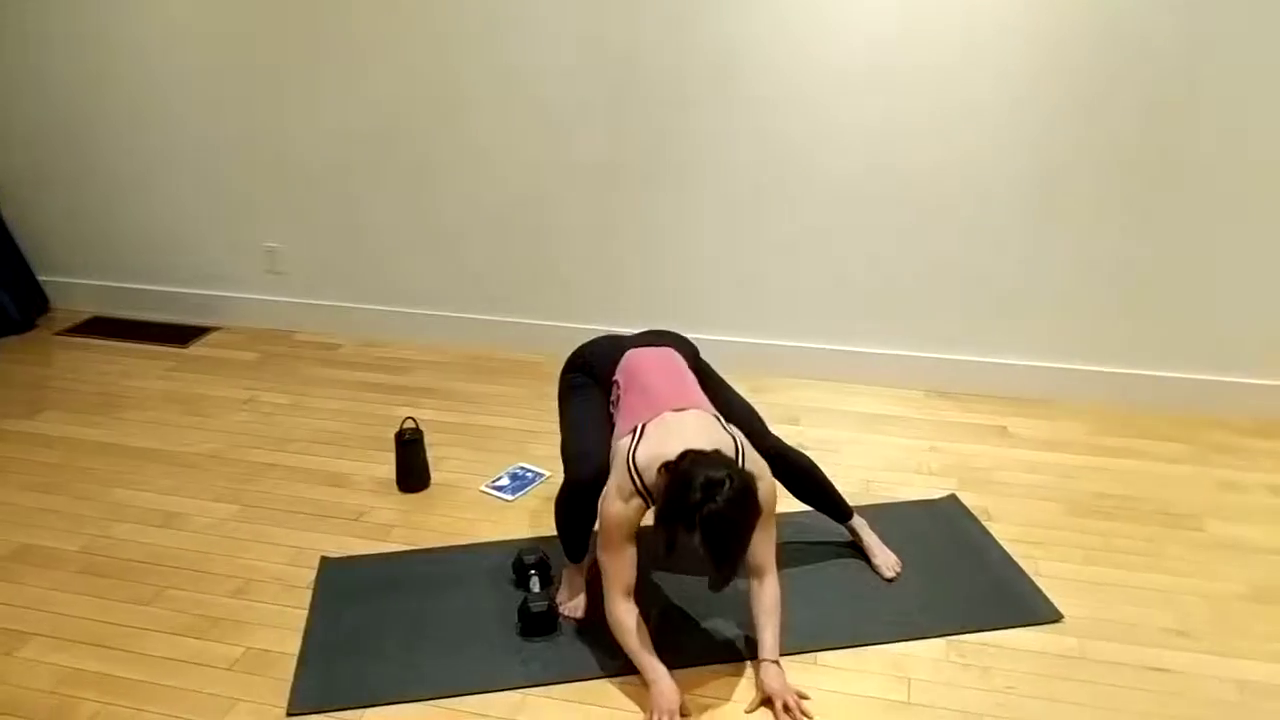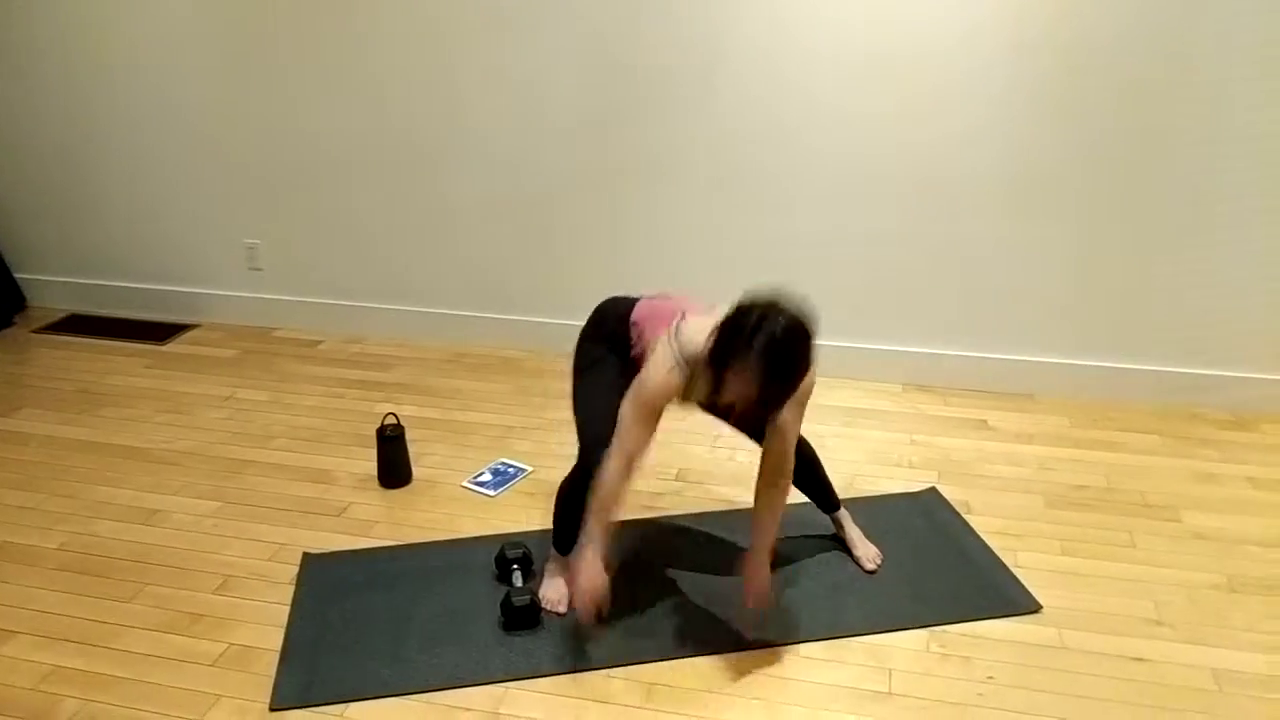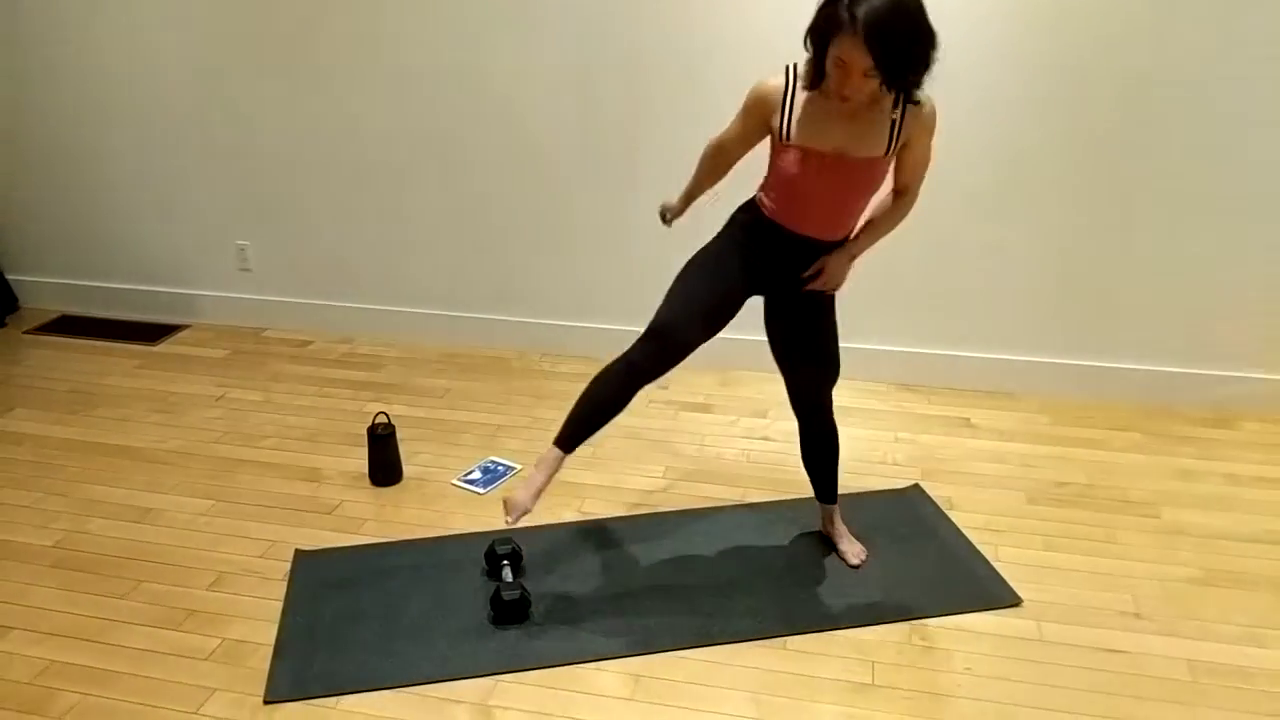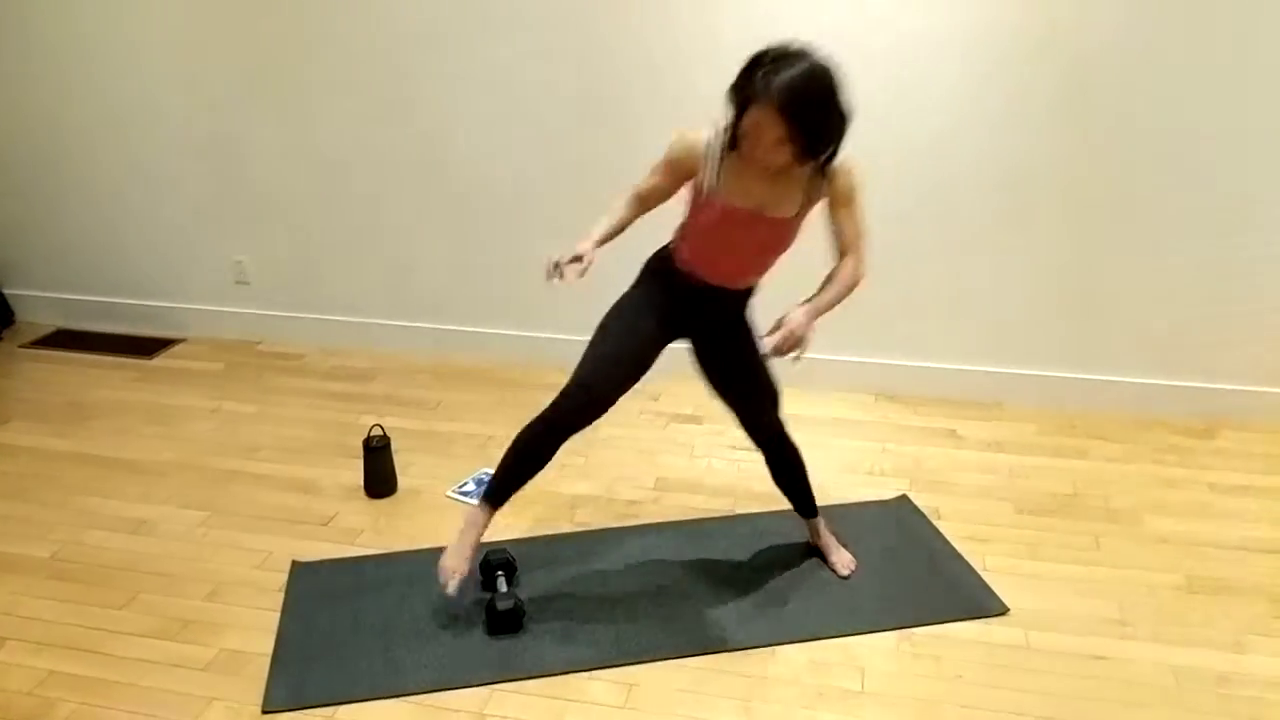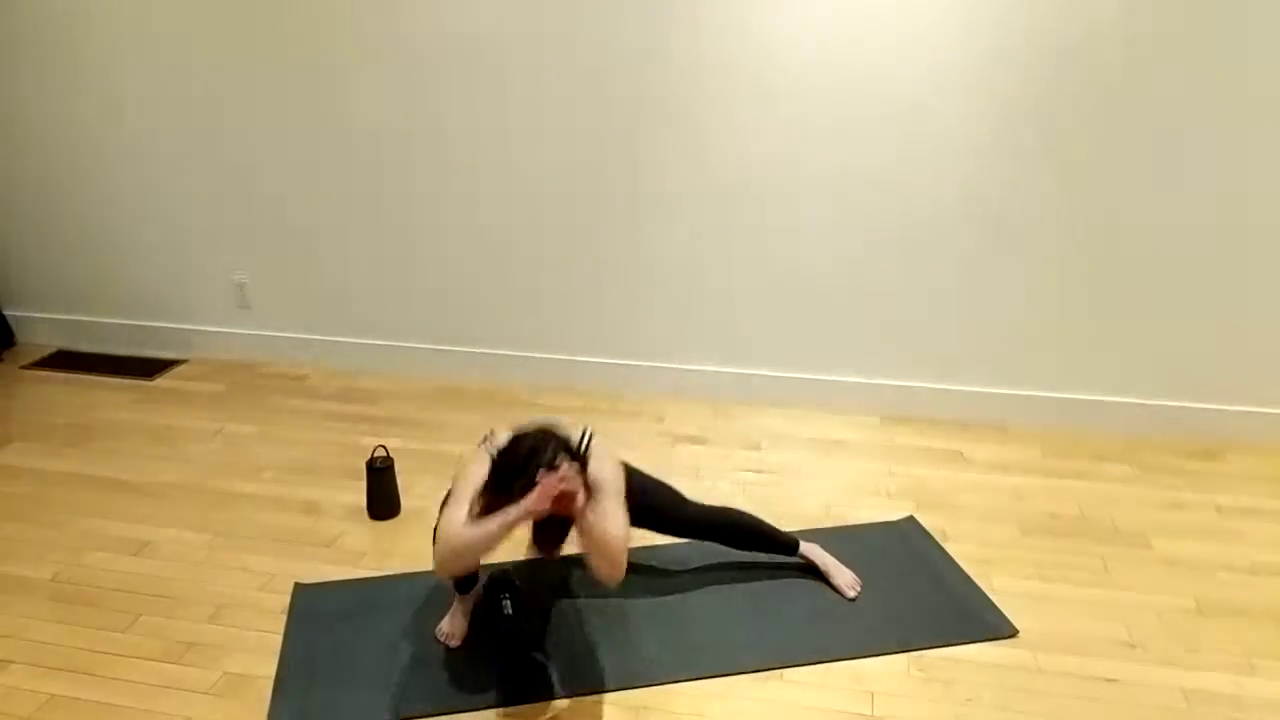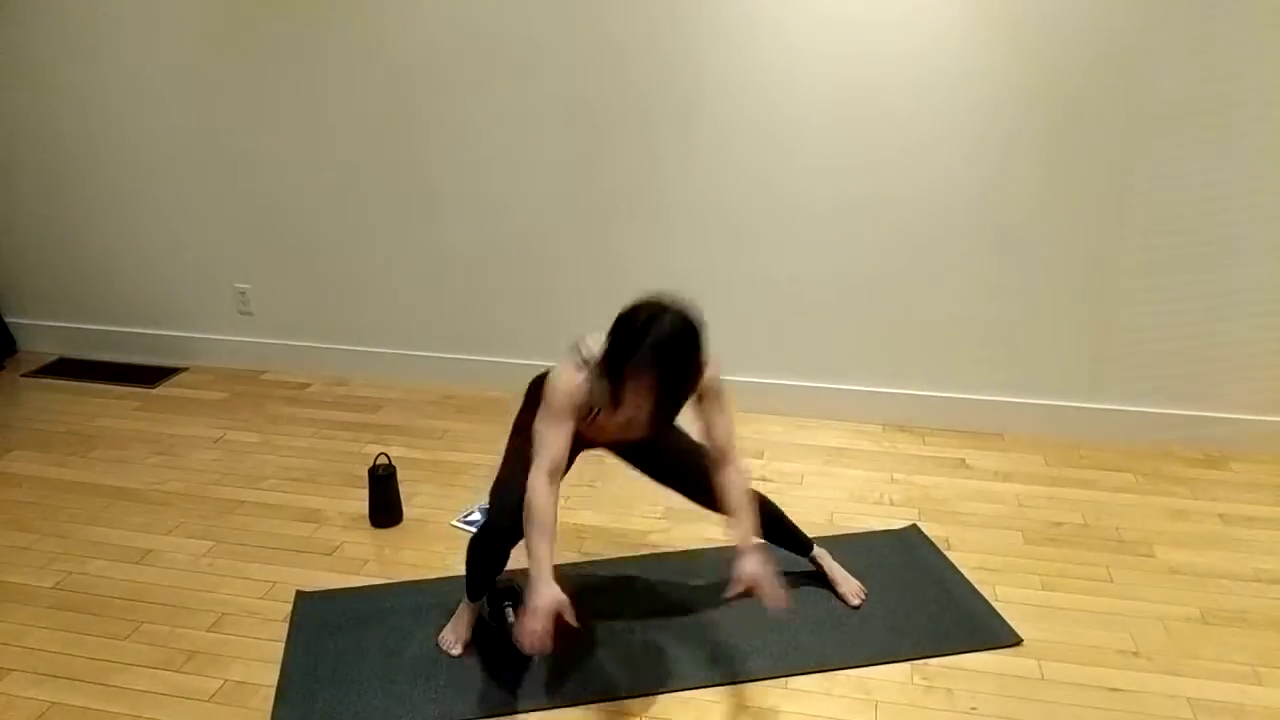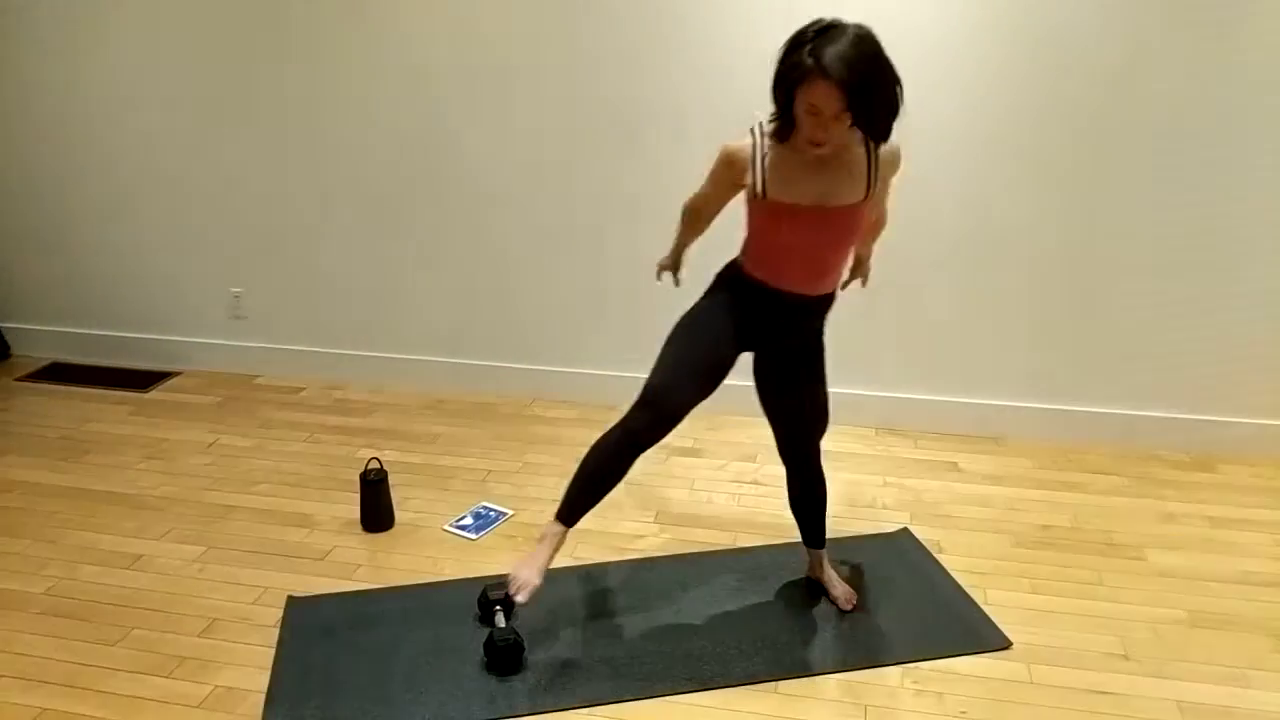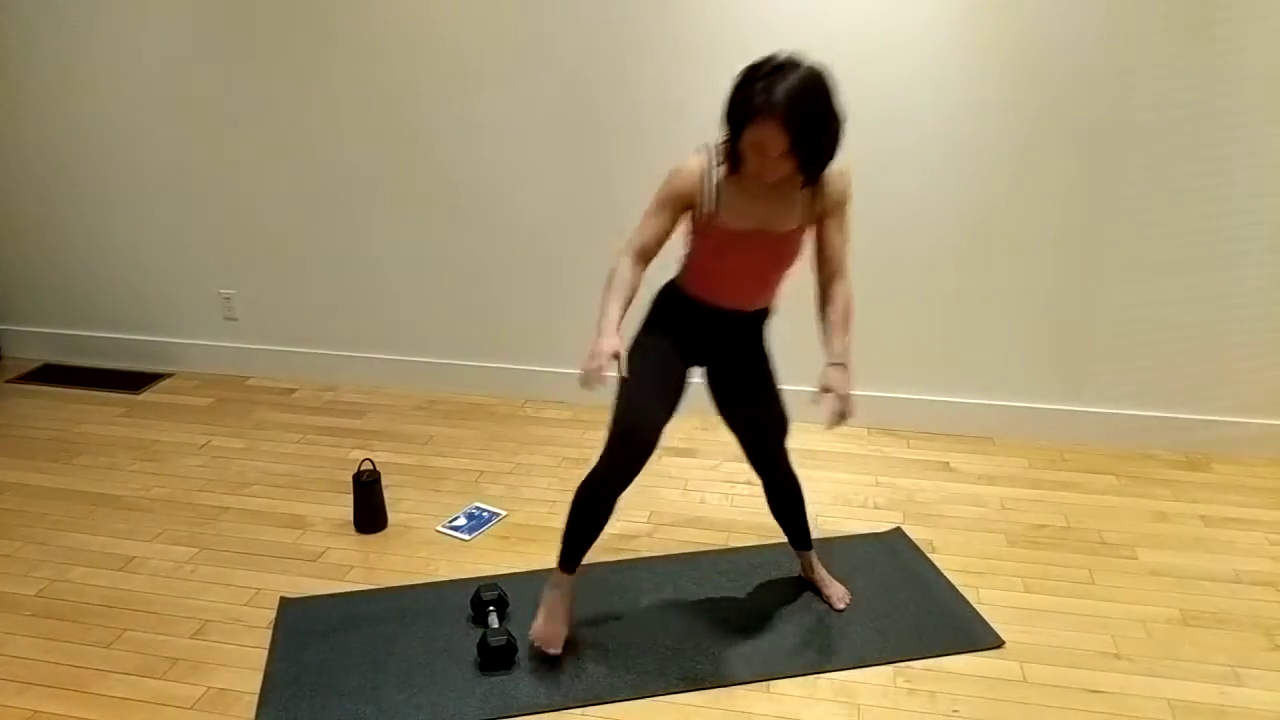
dt=0.5s
person 1, frame 1
left shoulder: (754, 476)
right shoulder: (627, 487)
left elbow: (763, 575)
right elbow: (618, 600)
left wrist: (770, 665)
right wrist: (659, 681)
left hip: (675, 353)
right hip: (597, 367)
right knee: (584, 478)
left ankle: (858, 528)
right ankle: (575, 567)
person 1, frame 2
left shoulder: (793, 371)
right shoulder: (670, 364)
left elbow: (778, 466)
right elbow: (617, 463)
left wrist: (760, 557)
right wrist: (590, 555)
right hip: (615, 331)
left knee: (787, 444)
right knee: (593, 459)
left ankle: (841, 522)
right ankle: (559, 559)
person 1, frame 3
left shoulder: (915, 115)
right shoulder: (778, 94)
left elbow: (904, 196)
right elbow: (724, 150)
left wrist: (848, 254)
right wrist: (682, 202)
left hip: (810, 269)
right hip: (747, 244)
left knee: (814, 401)
right knee: (653, 352)
left ankle: (830, 518)
right ankle: (547, 465)
person 1, frame 4
left shoulder: (830, 177)
right shoulder: (702, 150)
left elbow: (853, 262)
right elbow: (641, 198)
left wrist: (809, 311)
right wrist: (593, 240)
left hip: (721, 309)
right hip: (661, 291)
left knee: (767, 429)
right knee: (574, 407)
left ankle: (818, 529)
right ankle: (478, 521)
person 1, frame 5
left shoulder: (599, 467)
right shoulder: (487, 465)
left elbow: (614, 570)
right elbow: (447, 555)
left wrist: (583, 506)
right wrist: (520, 511)
right hip: (512, 485)
left knee: (693, 517)
right knee: (455, 560)
left ankle: (809, 552)
right ankle: (467, 598)
person 1, frame 6
left shoulder: (699, 377)
right shoulder: (570, 381)
left elbow: (728, 464)
right elbow: (542, 480)
left wrist: (749, 550)
right wrist: (541, 582)
left hip: (643, 435)
right hip: (563, 421)
left knee: (723, 496)
right knee: (501, 526)
left ankle: (816, 557)
right ankle: (471, 605)
person 1, frame 7
left shoulder: (882, 158)
right shoulder: (746, 155)
right elbow: (701, 207)
left wrist: (862, 259)
right wrist: (677, 251)
left hip: (803, 325)
right hip: (736, 302)
left knee: (803, 453)
right knee: (647, 419)
left ankle: (818, 563)
right ankle: (549, 541)
person 1, frame 8
left shoulder: (827, 191)
right shoulder: (697, 175)
left elbow: (835, 280)
right elbow: (632, 257)
left wrist: (838, 362)
right wrist: (608, 328)
left hip: (740, 336)
right hip: (675, 324)
left knee: (773, 461)
right knee: (620, 462)
left ankle: (809, 563)
right ankle: (561, 586)
